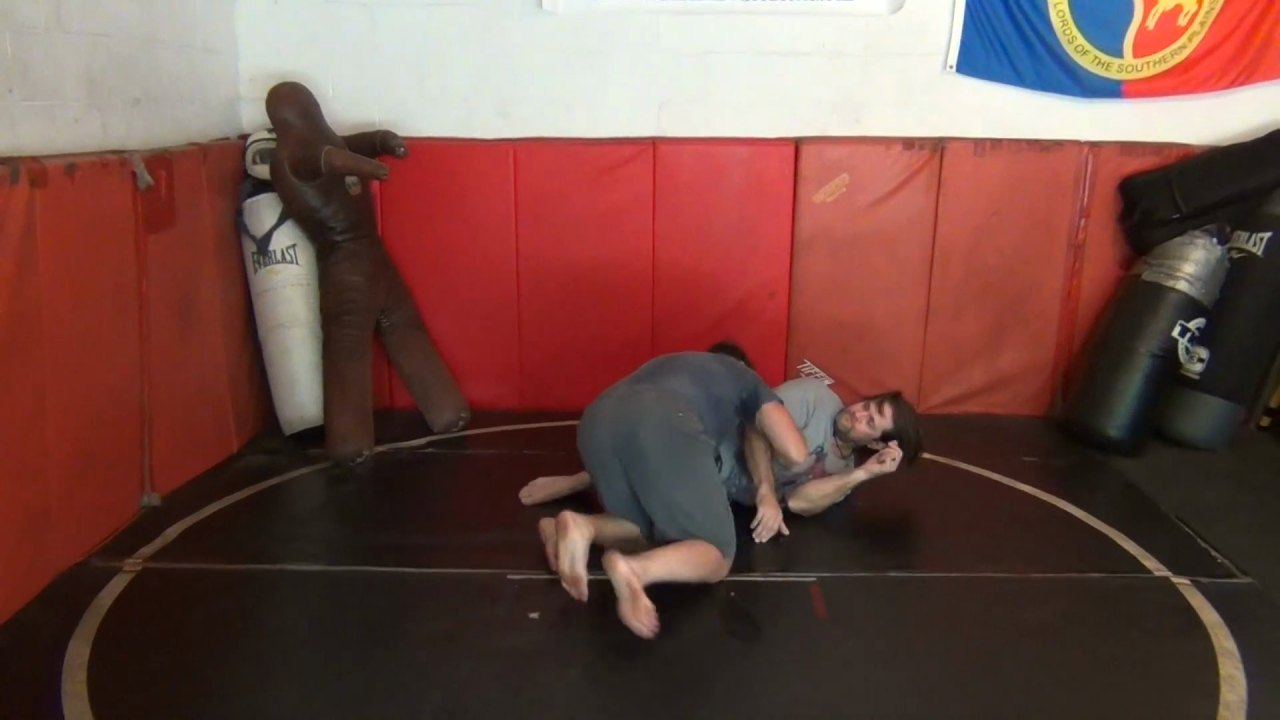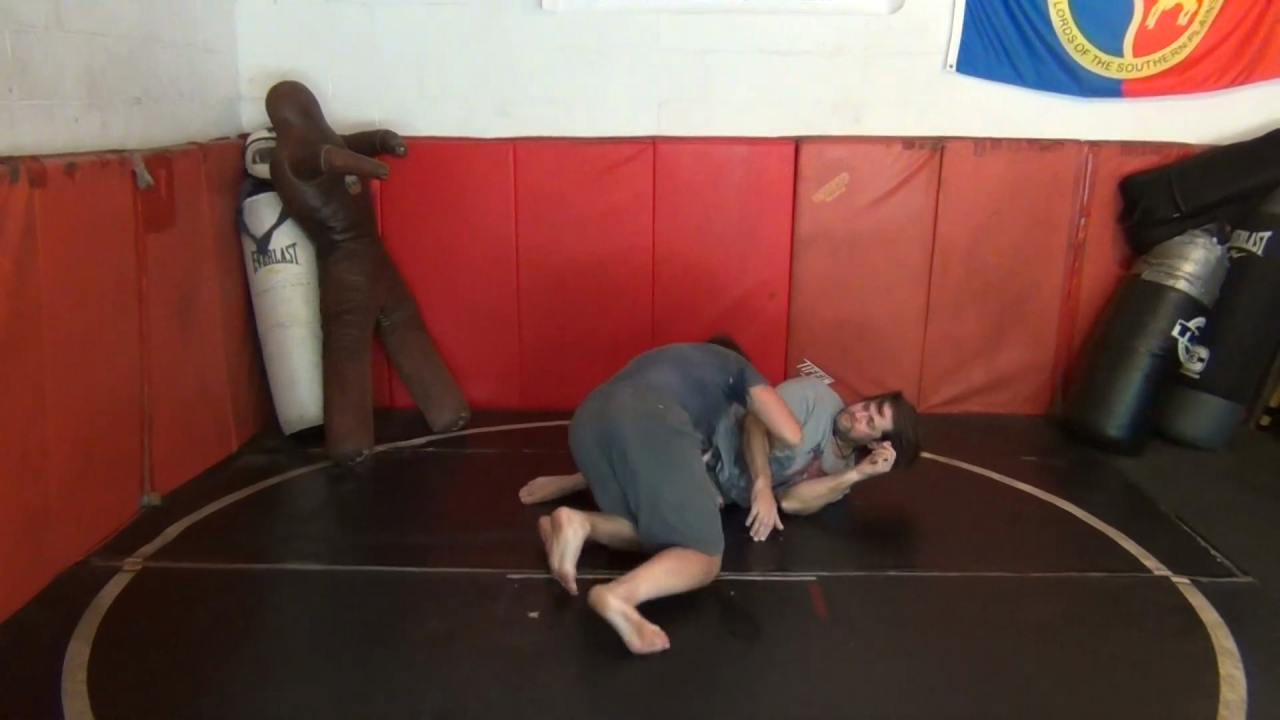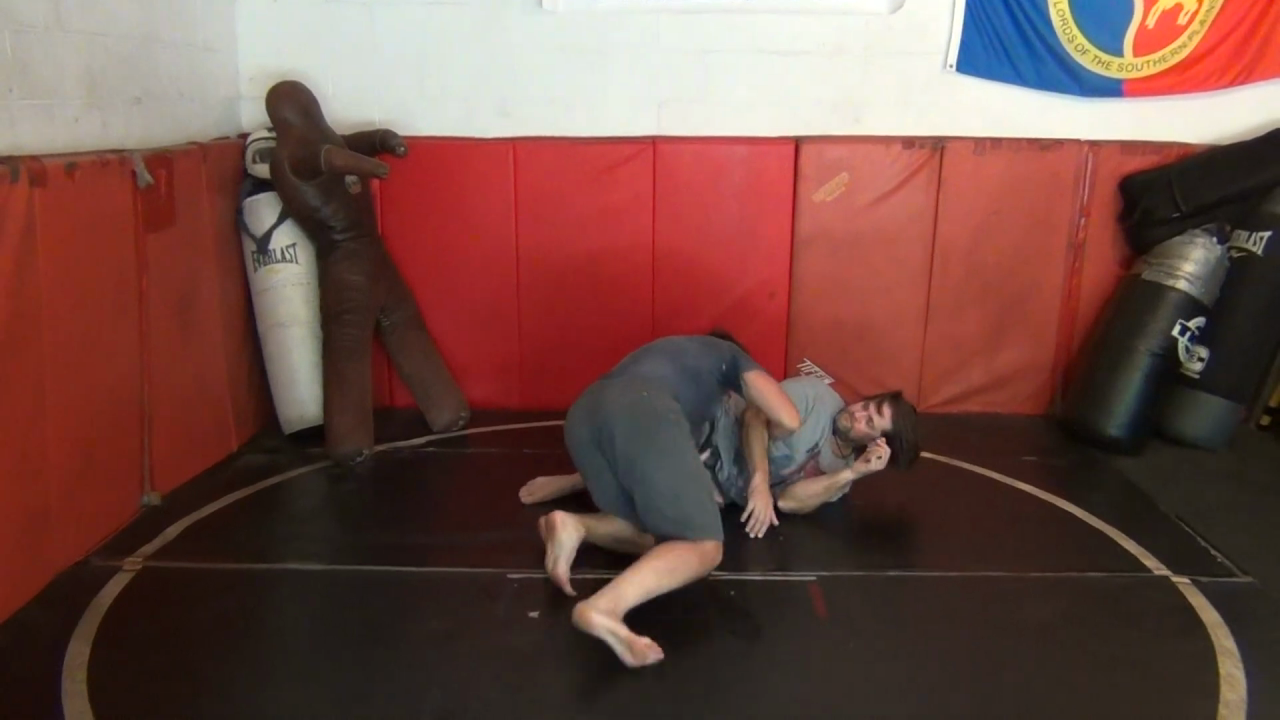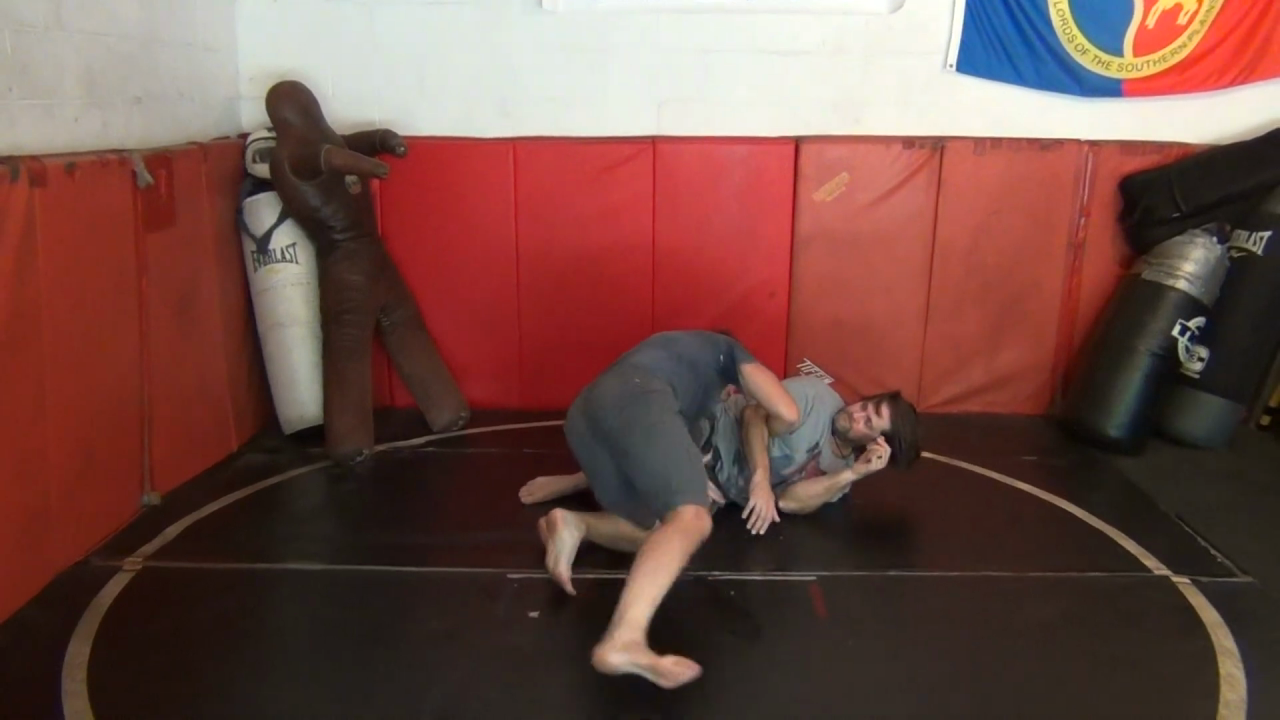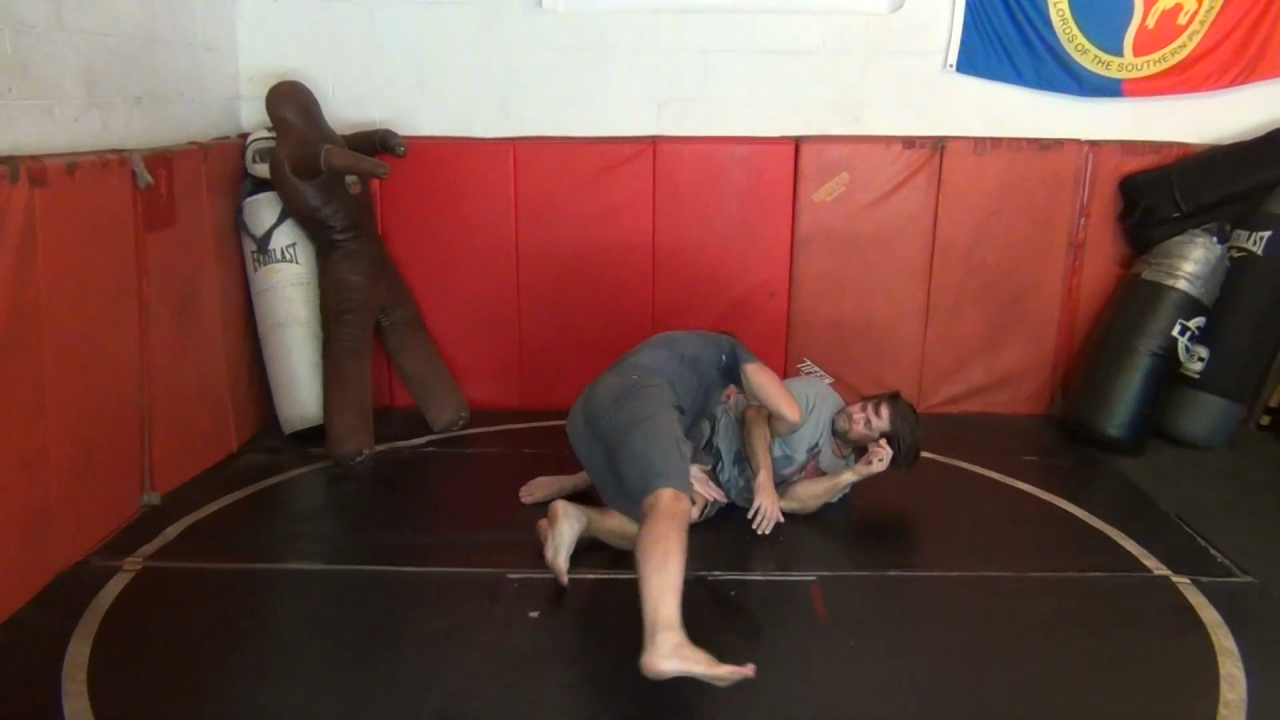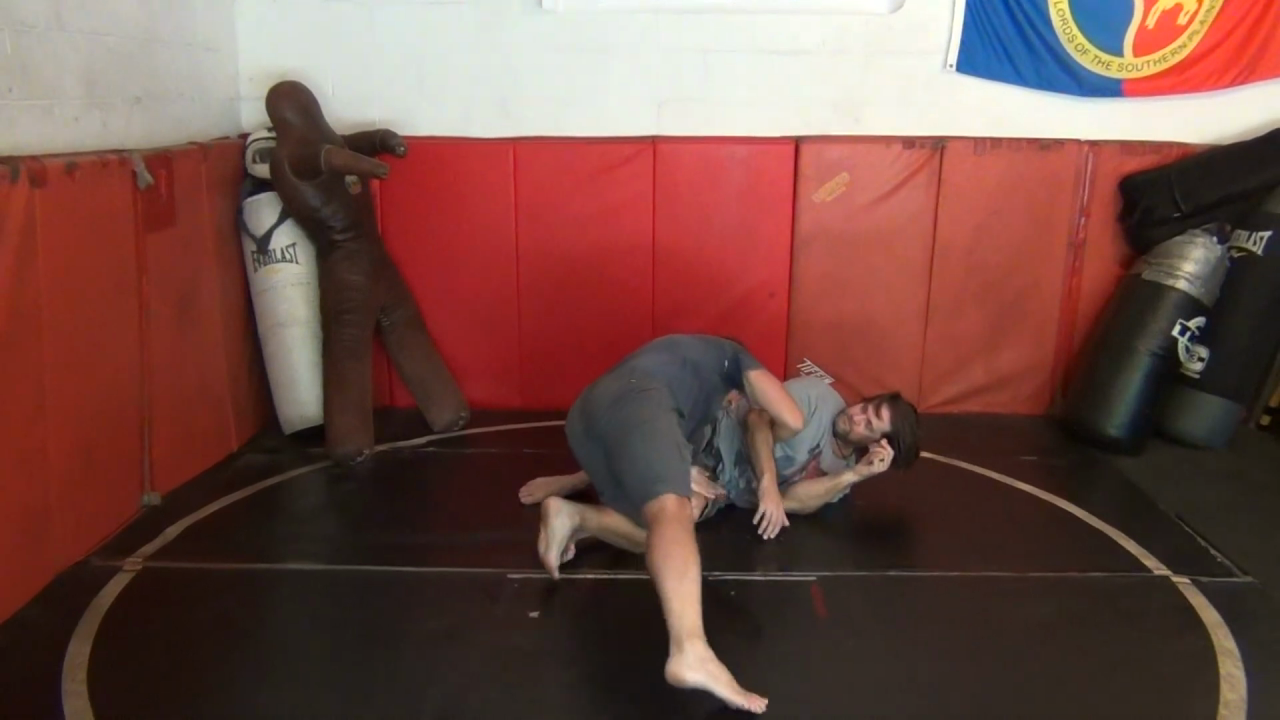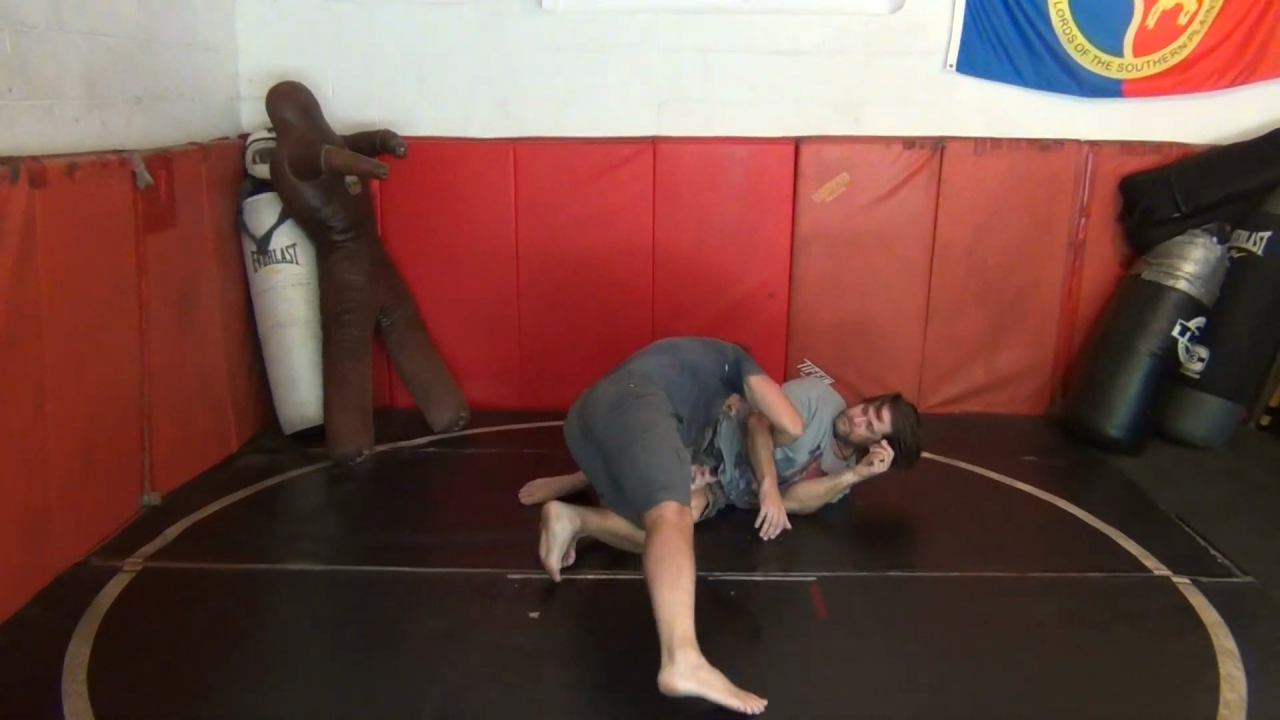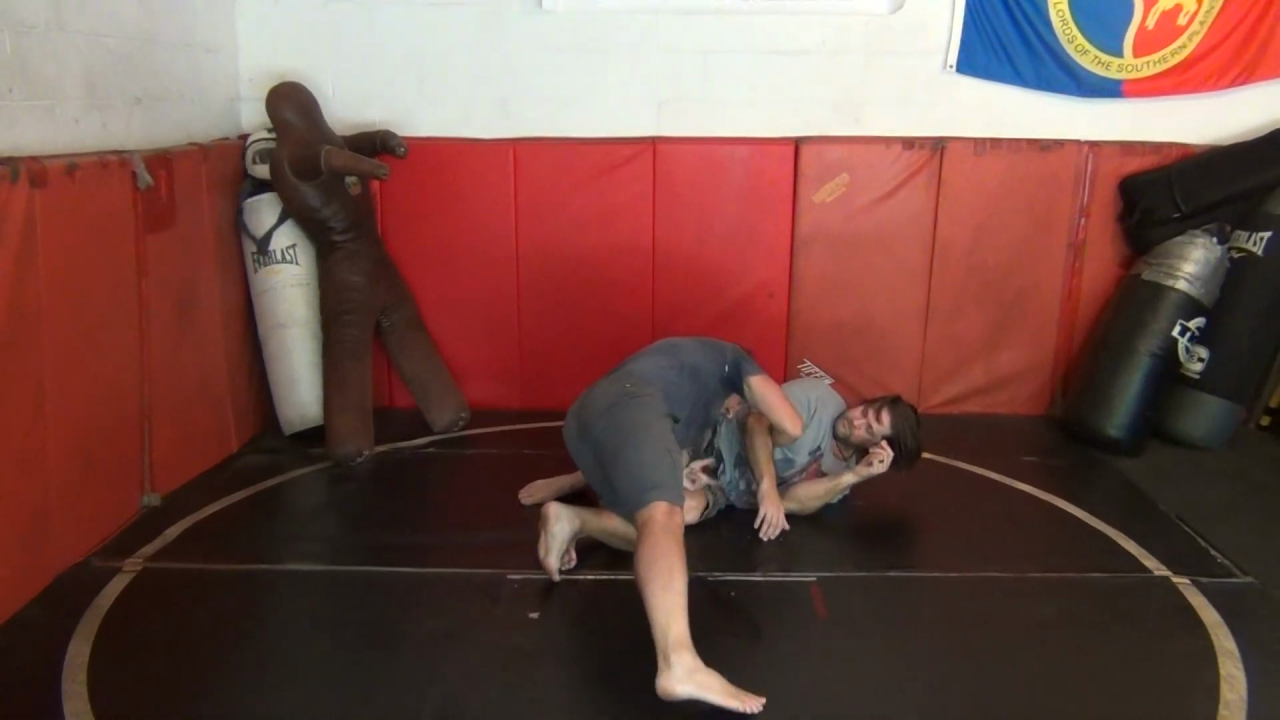
dt=0.1s
person 1, frame 1
left shoulder: (324, 143)
right shoulder: (291, 155)
left elbow: (348, 144)
right elbow: (309, 160)
left wrist: (382, 139)
right wrist: (340, 161)
left hip: (371, 256)
right hip: (346, 267)
left knee: (407, 330)
right knee: (347, 350)
left ankle: (447, 415)
right ankle: (351, 445)
person 1, frame 2
left shoulder: (324, 142)
right shoulder: (291, 154)
left elbow: (348, 143)
right elbow: (309, 158)
left wrist: (382, 138)
right wrist: (340, 160)
left hip: (371, 255)
right hip: (345, 265)
left knee: (407, 329)
right knee: (347, 349)
left ankle: (448, 414)
right ankle: (351, 445)
person 1, frame 3
left shoulder: (324, 142)
right shoulder: (291, 154)
left elbow: (348, 144)
right elbow: (309, 158)
left wrist: (382, 138)
right wrist: (338, 159)
left hip: (370, 256)
right hip: (346, 266)
left knee: (406, 329)
right knee: (348, 349)
left ankle: (447, 414)
right ankle: (351, 445)
person 1, frame 4
left shoulder: (325, 142)
right shoulder: (291, 154)
left elbow: (347, 144)
right elbow: (309, 158)
left wrist: (382, 138)
right wrist: (338, 158)
left hip: (371, 255)
right hip: (346, 265)
left knee: (406, 329)
right knee: (348, 349)
left ankle: (447, 413)
right ankle: (351, 445)
person 1, frame 5
left shoulder: (324, 142)
right shoulder: (291, 154)
right elbow: (310, 157)
left wrist: (383, 138)
right wrist: (343, 159)
left hip: (371, 255)
right hip: (346, 266)
left knee: (406, 330)
right knee: (348, 349)
left ankle: (447, 414)
right ankle: (351, 445)
person 1, frame 6
left shoulder: (325, 143)
right shoulder: (292, 155)
right elbow: (309, 157)
left wrist: (383, 138)
right wrist: (341, 159)
left hip: (371, 255)
right hip: (346, 265)
left knee: (406, 330)
right knee: (348, 349)
left ankle: (426, 420)
right ankle: (351, 445)
person 1, frame 7
left shoulder: (324, 144)
right shoulder: (292, 154)
right elbow: (309, 158)
left wrist: (382, 138)
right wrist: (340, 159)
left hip: (370, 256)
right hip: (347, 266)
left knee: (406, 330)
right knee: (348, 349)
left ankle: (447, 415)
right ankle: (351, 444)
person 1, frame 8
left shoulder: (325, 144)
right shoulder: (291, 156)
right elbow: (309, 158)
left wrist: (382, 139)
right wrist: (340, 160)
left hip: (370, 257)
right hip: (346, 266)
left knee: (406, 331)
right knee: (348, 350)
left ankle: (448, 414)
right ankle: (351, 445)
person 2, frame 1
left shoulder: (844, 470)
right shoulder: (817, 397)
left elbow: (797, 502)
right elbow: (758, 426)
left wrist: (864, 474)
right wrist: (766, 492)
left hip: (724, 486)
right ankle: (575, 483)
person 2, frame 2
left shoulder: (843, 471)
right shoulder: (814, 395)
left elbow: (793, 502)
right elbow: (755, 423)
left wrist: (861, 474)
right wrist: (762, 487)
left hip: (721, 486)
right hip: (715, 437)
right ankle: (572, 484)
person 2, frame 3
left shoulder: (842, 470)
right shoulder: (818, 398)
left elbow: (790, 500)
right elbow: (760, 419)
left wrist: (856, 473)
right wrist: (761, 484)
right hip: (713, 433)
right ankle: (572, 483)
person 2, frame 4
left shoulder: (841, 470)
right shoulder: (816, 396)
left elbow: (790, 501)
right elbow: (755, 416)
left wrist: (856, 473)
right wrist: (760, 479)
left hip: (724, 482)
person 2, frame 5
left shoulder: (841, 471)
right shoulder: (817, 395)
left elbow: (790, 501)
right elbow: (755, 415)
left wrist: (856, 474)
right wrist: (764, 479)
left hip: (723, 486)
right hip: (713, 433)
left knee: (692, 506)
person 2, frame 6
left shoulder: (842, 472)
right shoulder: (819, 397)
left elbow: (791, 502)
right elbow: (758, 419)
left wrist: (858, 474)
right wrist: (768, 483)
left hip: (723, 488)
right hip: (713, 434)
left knee: (693, 506)
right ankle: (571, 484)
person 2, frame 7
left shoulder: (843, 473)
right shoulder: (819, 396)
left elbow: (790, 501)
right elbow: (759, 422)
left wrist: (857, 475)
right wrist: (768, 485)
left hip: (726, 487)
person 2, frame 8
left shoulder: (846, 471)
right shoulder: (820, 397)
left elbow: (795, 503)
left wrist: (857, 476)
right wrist: (769, 492)
left hip: (721, 492)
right hip: (708, 446)
left knee: (690, 510)
right ankle: (568, 484)
person 3, frame 1
left shoulder: (672, 364)
right shoulder: (743, 377)
right elbow: (796, 453)
right hip: (665, 425)
left knee: (650, 527)
right knee: (716, 555)
left ankle: (584, 526)
right ankle: (634, 569)
person 3, frame 2
left shoulder: (663, 356)
right shoulder: (734, 364)
right elbow: (791, 435)
left hip: (588, 419)
right hip: (650, 419)
left knee: (650, 530)
right knee: (703, 558)
left ankle: (577, 523)
right ankle: (619, 594)
person 3, frame 3
left shoulder: (669, 352)
right shoulder: (729, 355)
right elbow: (788, 420)
left hip: (583, 417)
right hip: (643, 409)
left knee: (648, 534)
right knee: (704, 549)
left ankle: (573, 525)
right ankle: (604, 609)
person 3, frame 4
left shoulder: (671, 348)
right shoulder: (726, 348)
right elbow: (787, 413)
left hip: (583, 412)
right hip: (639, 399)
left knee: (652, 532)
right knee: (690, 518)
left ankle: (571, 524)
right ankle: (622, 641)
person 3, frame 5
left shoulder: (674, 349)
right shoulder: (729, 350)
right elbow: (789, 413)
left hip: (585, 412)
right hip: (636, 397)
left knee: (652, 523)
right knee: (670, 505)
left ankle: (574, 518)
right ankle: (665, 643)
person 3, frame 6
left shoulder: (678, 356)
right shoulder: (731, 355)
right elbow: (791, 420)
left hip: (585, 411)
right hip: (635, 400)
left knee: (652, 526)
right knee: (671, 512)
left ankle: (571, 516)
right ankle: (690, 654)
person 3, frame 7
left shoulder: (678, 358)
right shoulder: (733, 359)
right elbow: (791, 426)
left hip: (584, 415)
right hip: (633, 403)
left knee: (653, 526)
right knee: (671, 517)
left ankle: (572, 519)
right ankle: (683, 662)
person 3, frame 8
left shoulder: (678, 359)
right shoulder: (732, 359)
right elbow: (791, 426)
left hip: (583, 416)
right hip: (629, 402)
left knee: (650, 526)
right knee: (663, 518)
left ankle: (571, 519)
right ankle: (679, 666)
